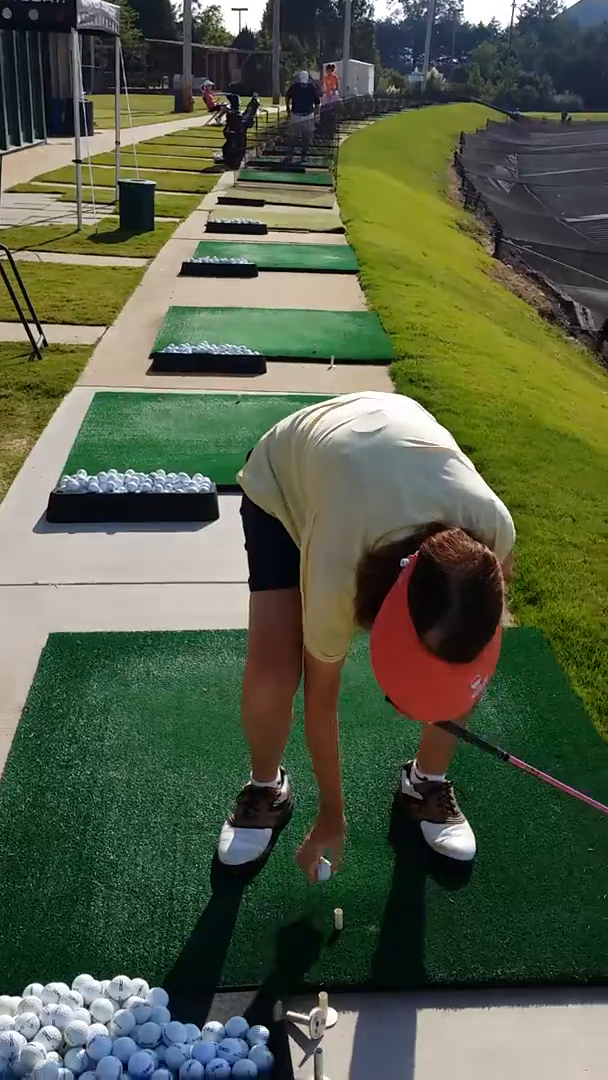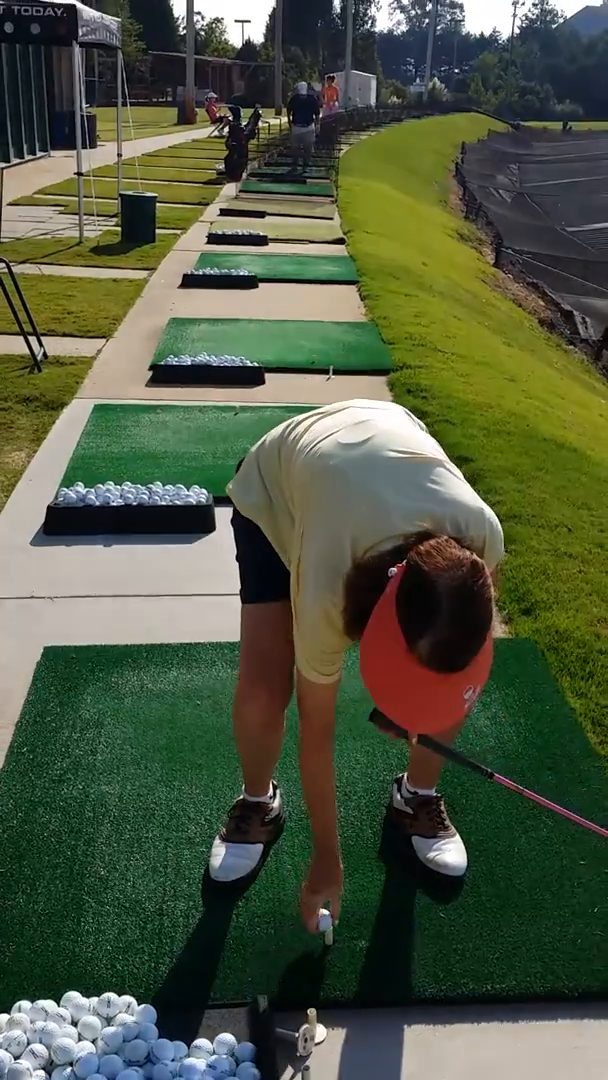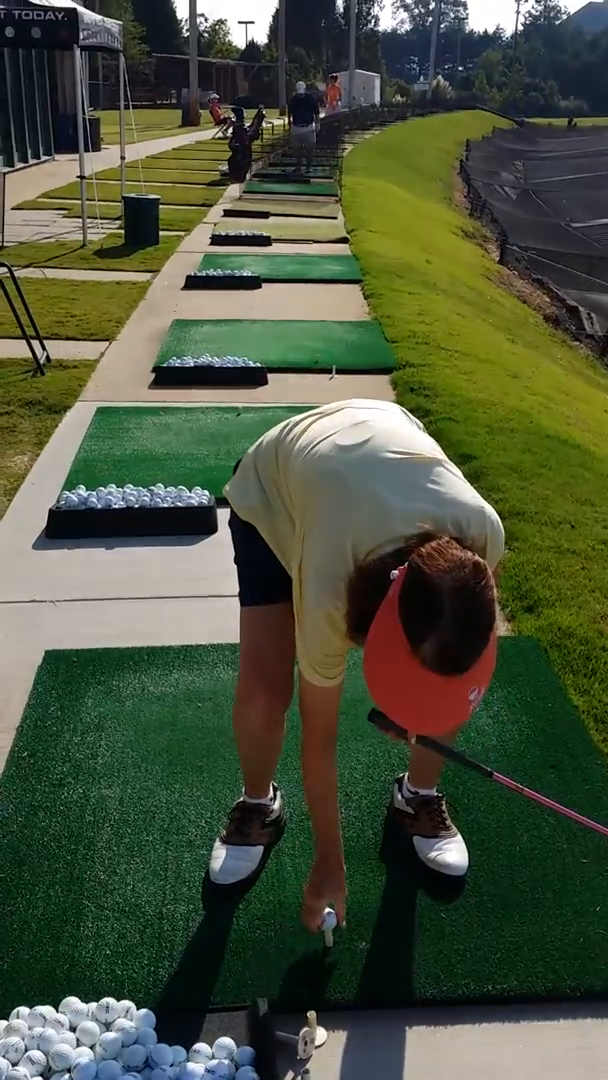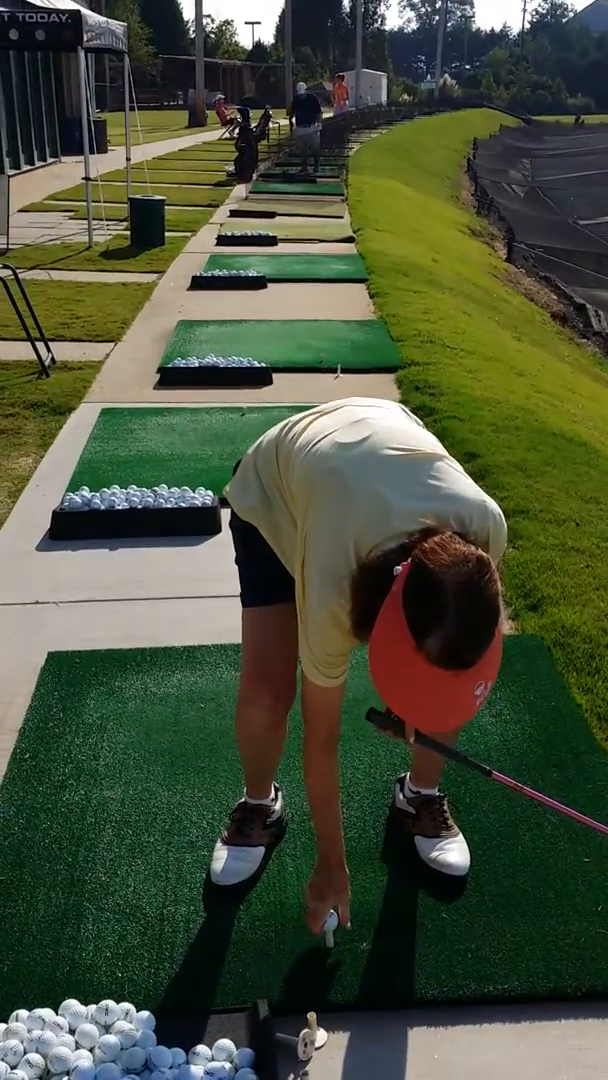
dt=0.3s
person 1, frame 1
left shoulder: (491, 523)
right shoulder: (335, 577)
right elbow: (320, 696)
left wrist: (429, 675)
right wrist: (330, 813)
right hip: (284, 478)
left knee: (458, 653)
right knee: (273, 668)
left ankle: (427, 783)
right ankle: (266, 789)
person 1, frame 2
left shoulder: (481, 533)
right shoulder: (325, 593)
right elbow: (317, 733)
left wrist: (425, 673)
right wrist: (326, 859)
right hip: (275, 487)
left knee: (450, 672)
right knee: (262, 686)
left ankle: (418, 798)
right ankle: (257, 804)
person 1, frame 3
left shoulder: (482, 530)
right shoulder: (329, 595)
right elbow: (319, 737)
left wrist: (422, 683)
right wrist: (329, 862)
right hip: (272, 487)
left knee: (448, 669)
right knee: (262, 689)
left ankle: (419, 797)
right ankle: (258, 806)
person 1, frame 4
left shoulder: (484, 524)
right shoulder: (333, 593)
right elbow: (321, 738)
left wrist: (418, 679)
right wrist: (331, 864)
right hip: (273, 491)
left knee: (451, 671)
right knee: (265, 691)
left ankle: (421, 796)
right ankle: (259, 806)
